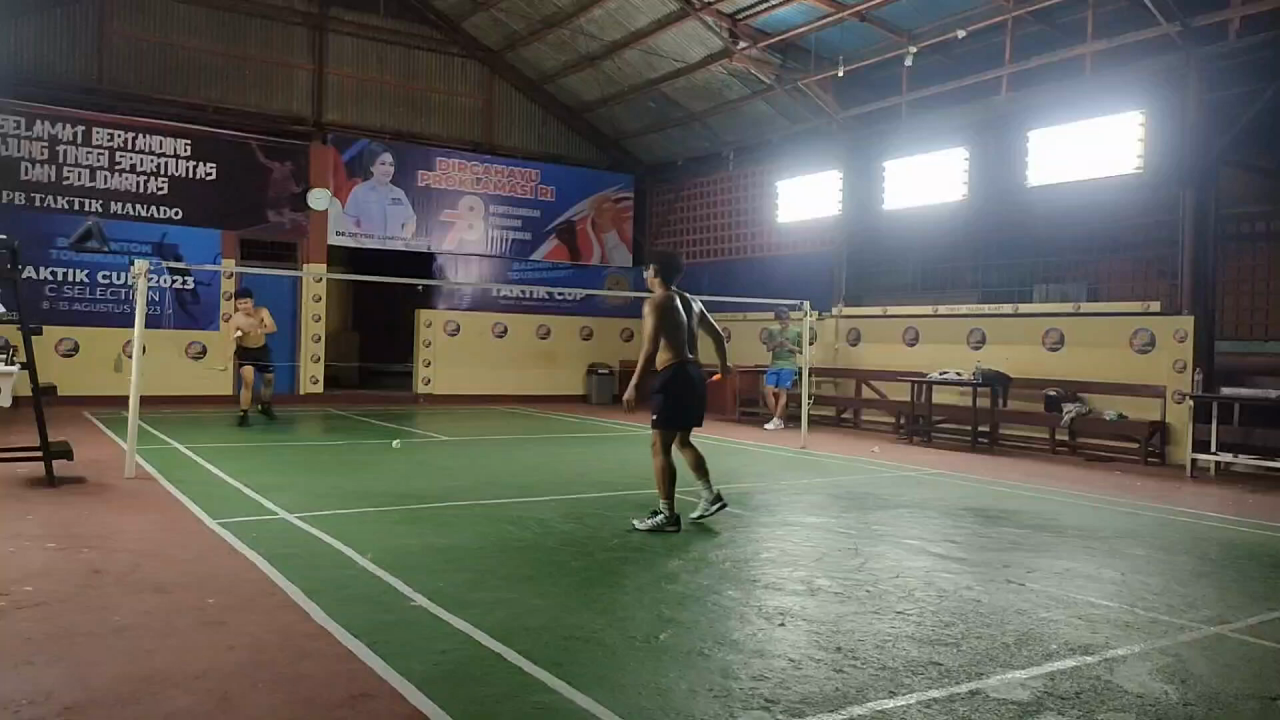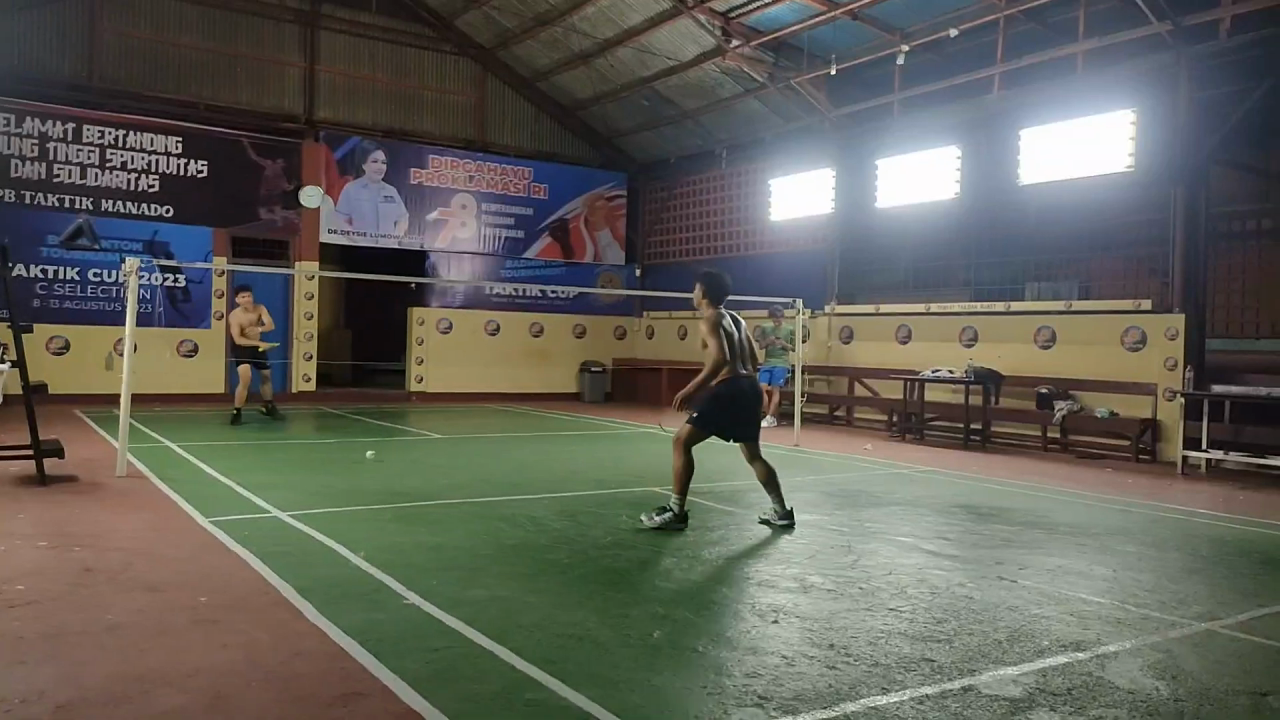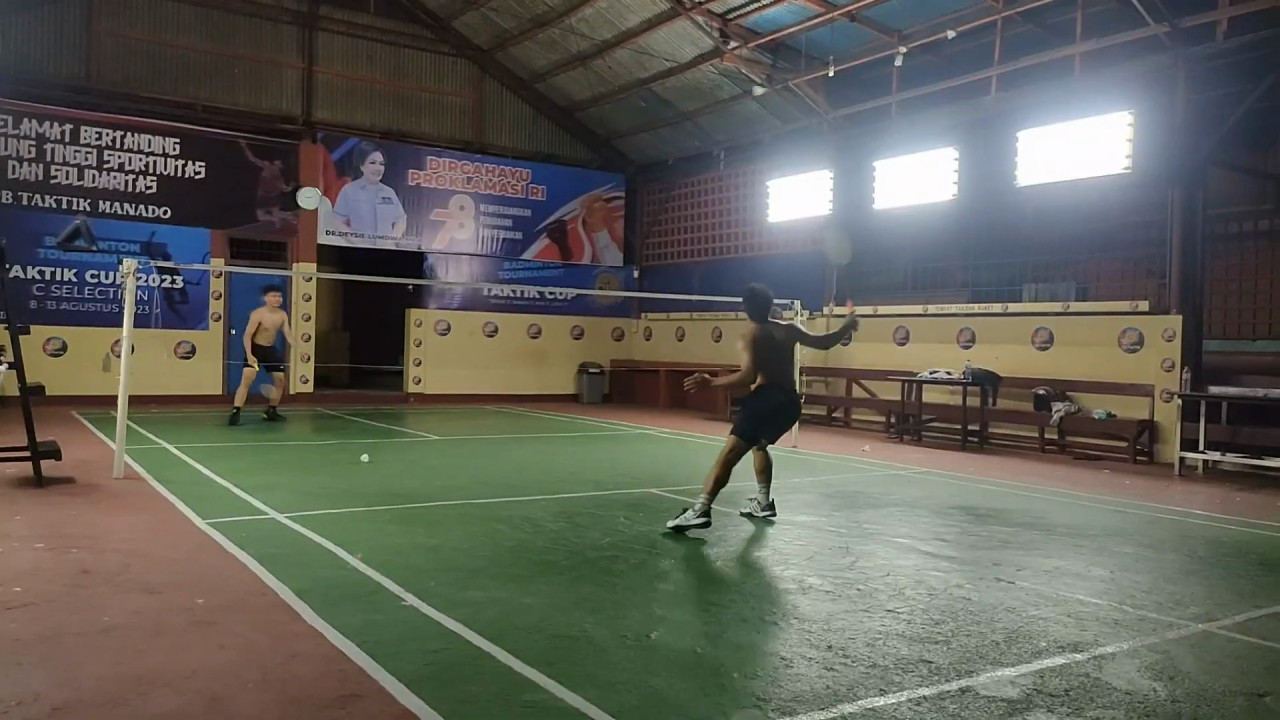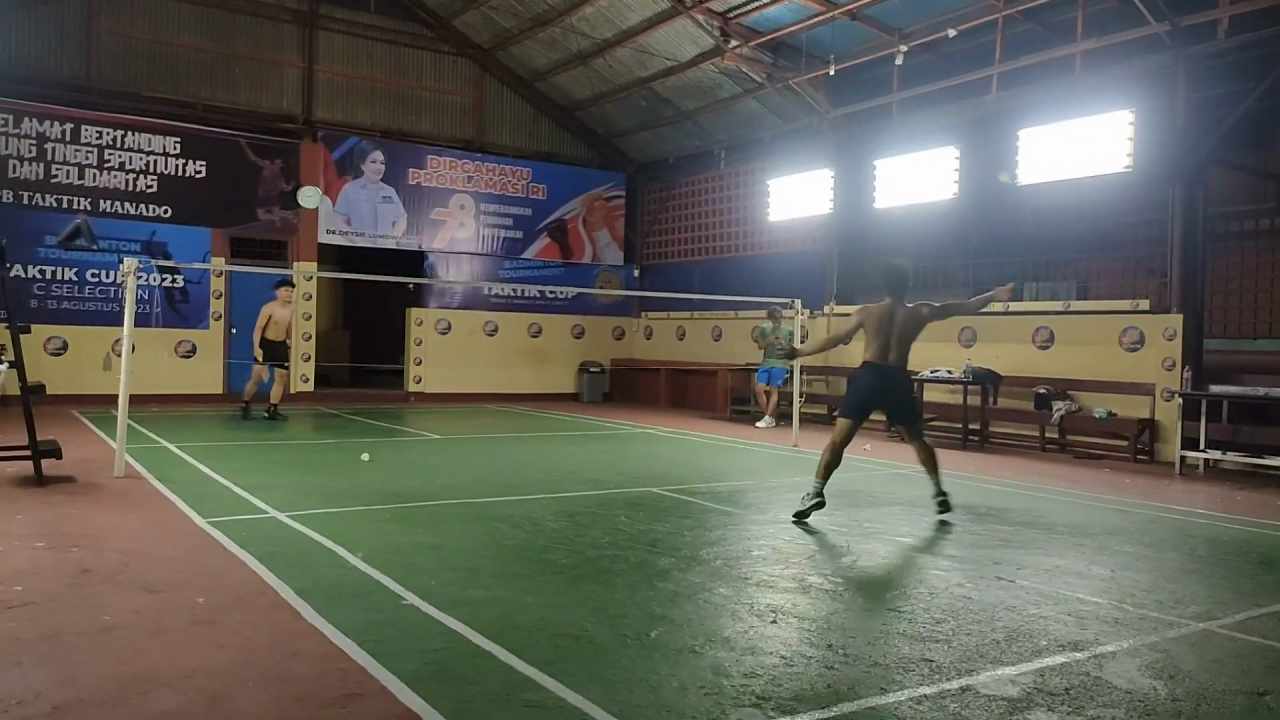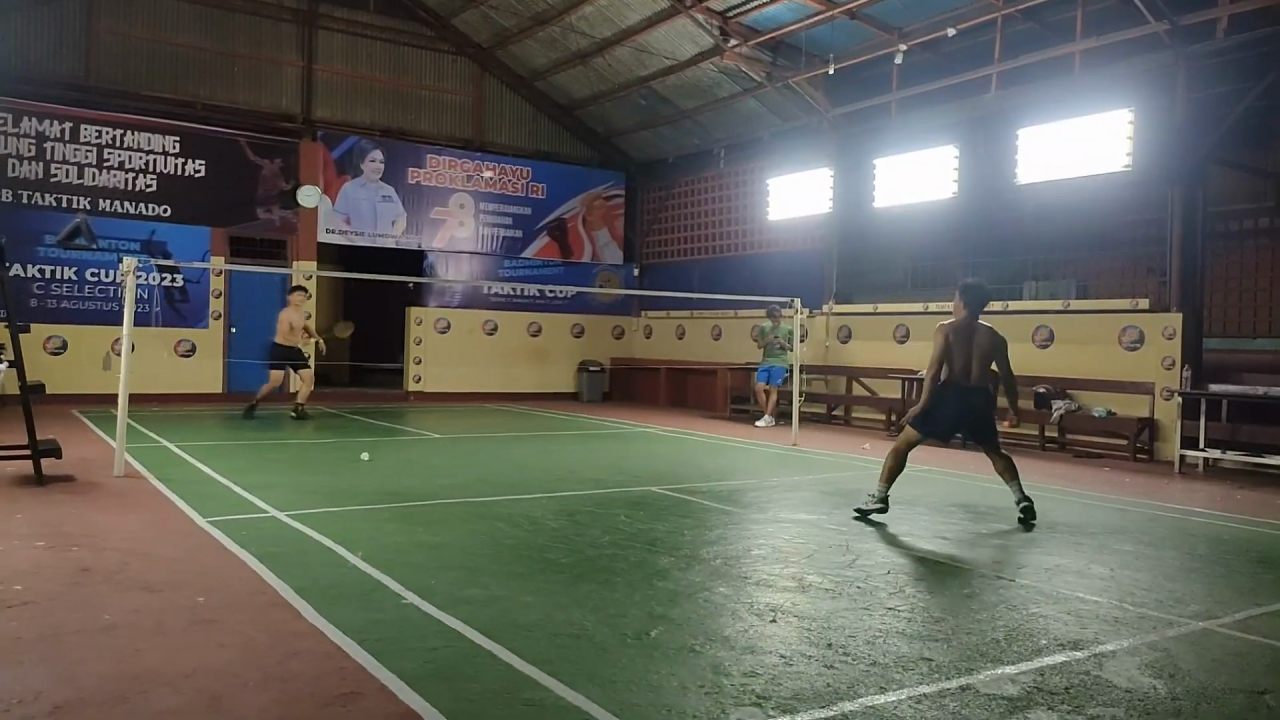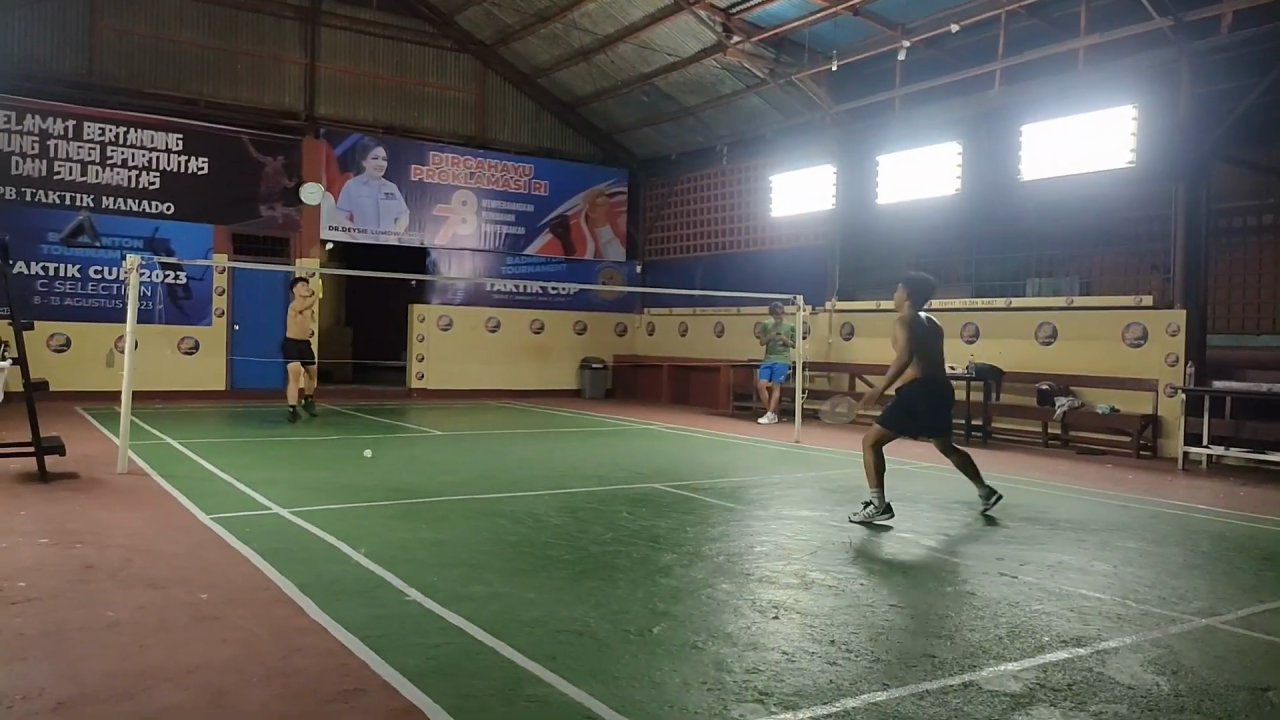
dt=0.4s
person 1, frame 1
left shoulder: (656, 302)
right shoulder: (692, 303)
left elbow: (651, 346)
right elbow: (718, 335)
left wrist: (633, 386)
right wrist: (724, 363)
left hip: (674, 376)
right hip: (694, 374)
left knee: (659, 446)
right knee: (683, 441)
left ankle: (667, 515)
right ankle: (710, 496)
person 1, frame 2
left shoulder: (711, 321)
right shoulder: (736, 320)
left elbow: (720, 359)
left wrist: (691, 388)
left hip: (729, 391)
right hip: (751, 390)
left knee: (681, 442)
right knee: (753, 455)
left ankle: (675, 510)
right ankle: (781, 510)
person 1, frame 3
left shoulder: (749, 337)
right shoulder: (788, 330)
left elbow: (748, 375)
right elbow: (824, 342)
left wrist: (711, 383)
right wrist: (847, 326)
left hip: (766, 399)
right hip: (790, 403)
left knee: (727, 455)
right knee: (758, 445)
left ankle: (700, 511)
right ankle: (763, 502)
person 1, frame 4
left shoulder: (868, 313)
right shoulder: (920, 313)
left elbow: (837, 339)
right elbow: (962, 308)
left wrist: (801, 352)
right wrist: (994, 296)
left hip: (869, 377)
right hip: (899, 382)
left knee: (840, 438)
right knee: (916, 439)
left ankle: (815, 494)
right ankle: (938, 492)
person 1, frame 5
left shoulder: (946, 329)
right shoulder: (995, 337)
left elbow: (935, 366)
right elbow: (1007, 376)
left wrist: (923, 403)
right wrist: (1014, 407)
left hip: (949, 396)
right hip: (979, 399)
left knee: (902, 445)
right knee: (995, 452)
left ankle: (878, 498)
right ankle: (1022, 501)
person 1, frame 6
left shoulder: (904, 321)
right shoulder: (932, 324)
left elbow: (904, 358)
left wrist: (879, 390)
left hip: (918, 393)
right hip: (941, 390)
left knee: (871, 442)
right knee: (946, 447)
left ankle: (878, 505)
right ankle: (985, 492)
